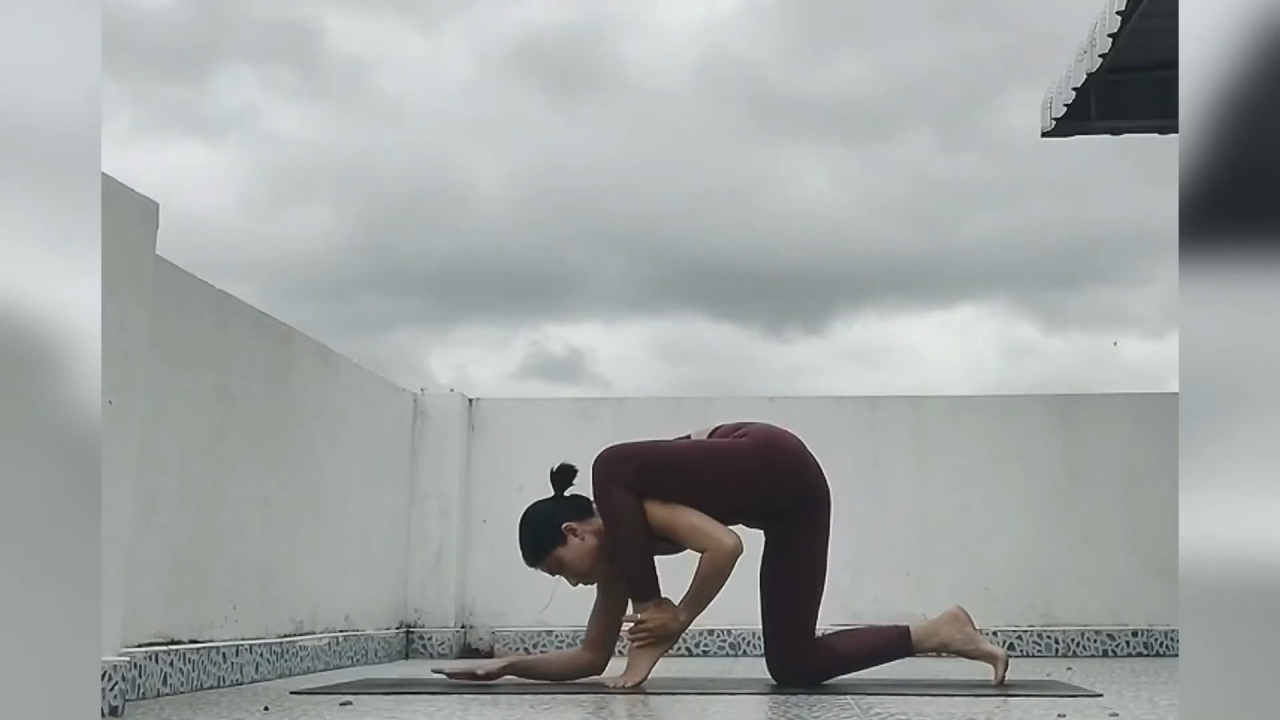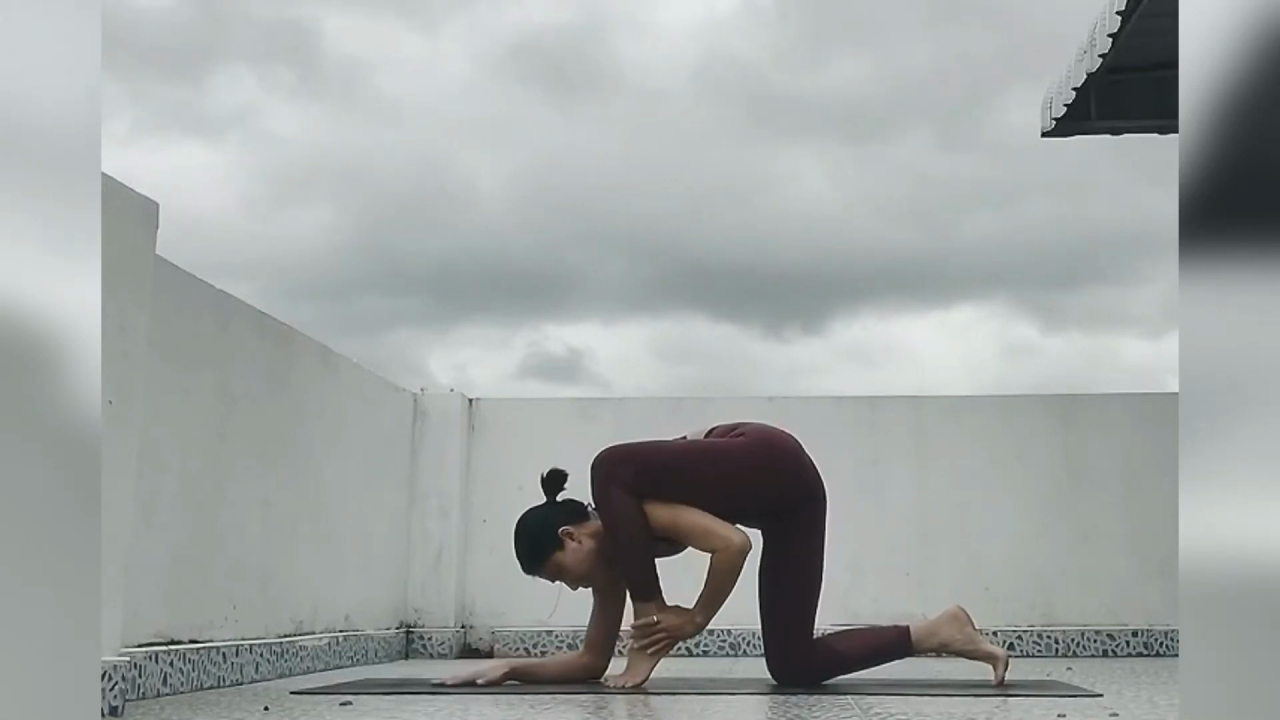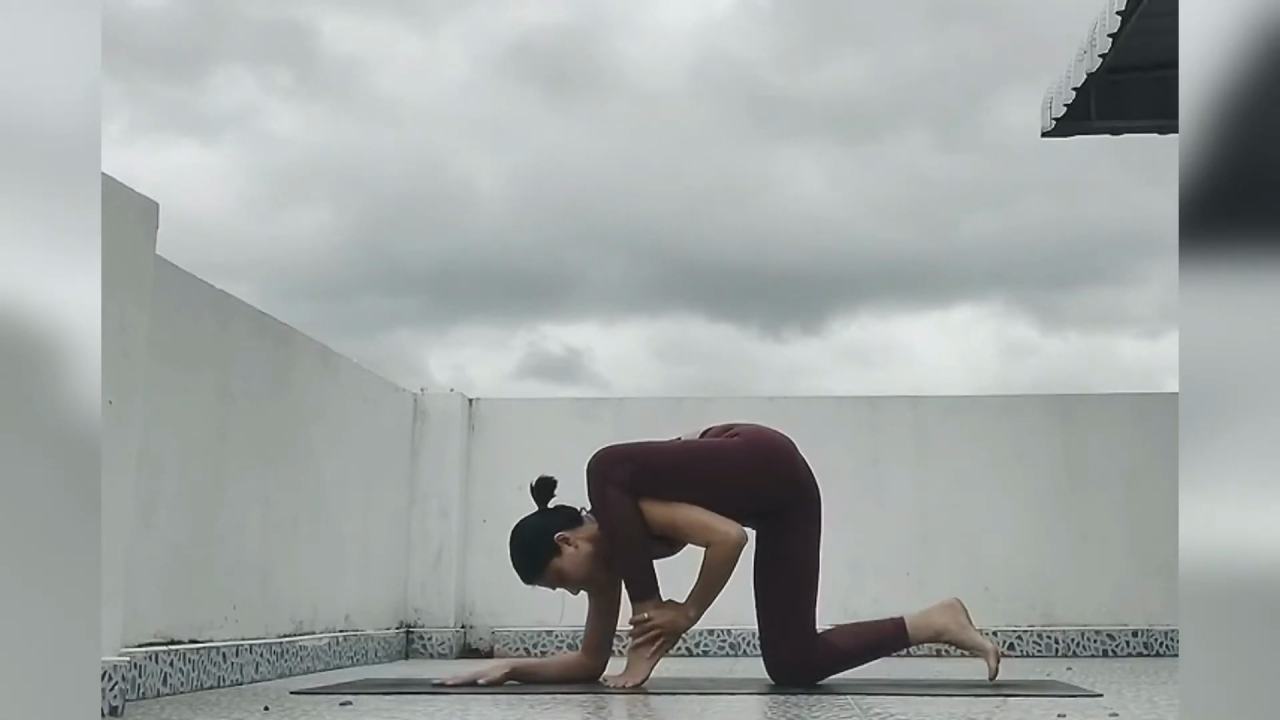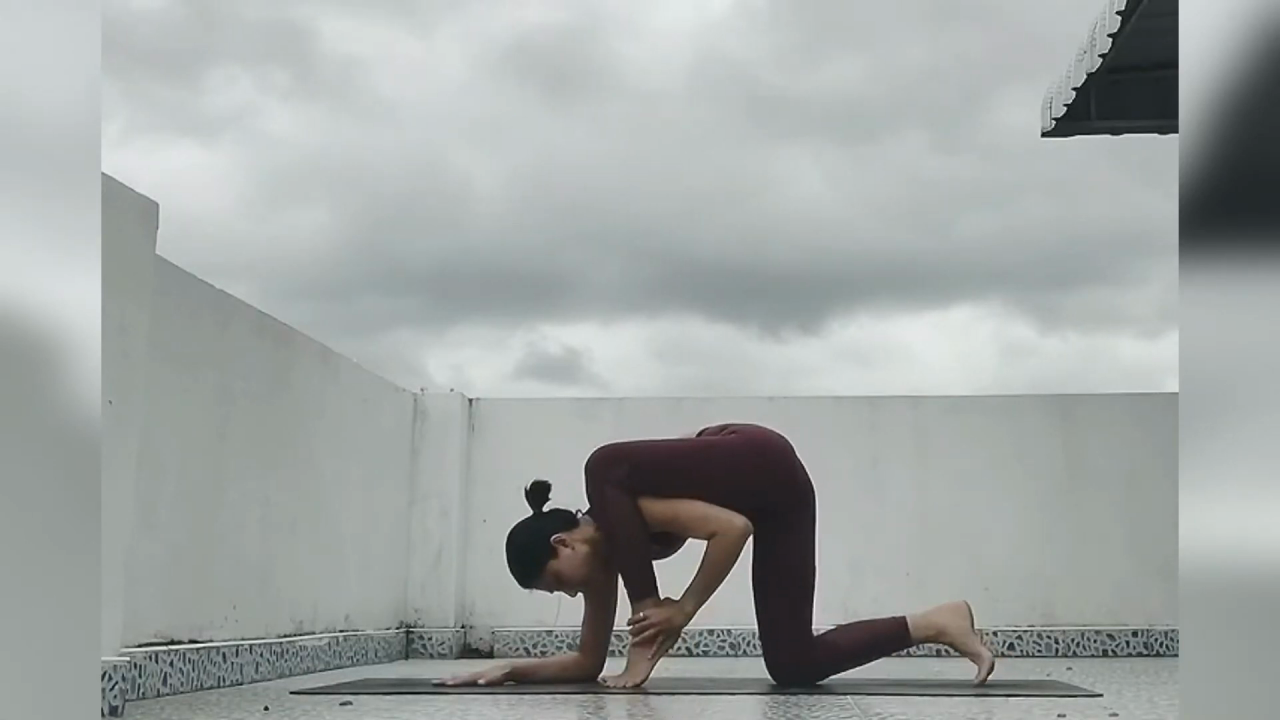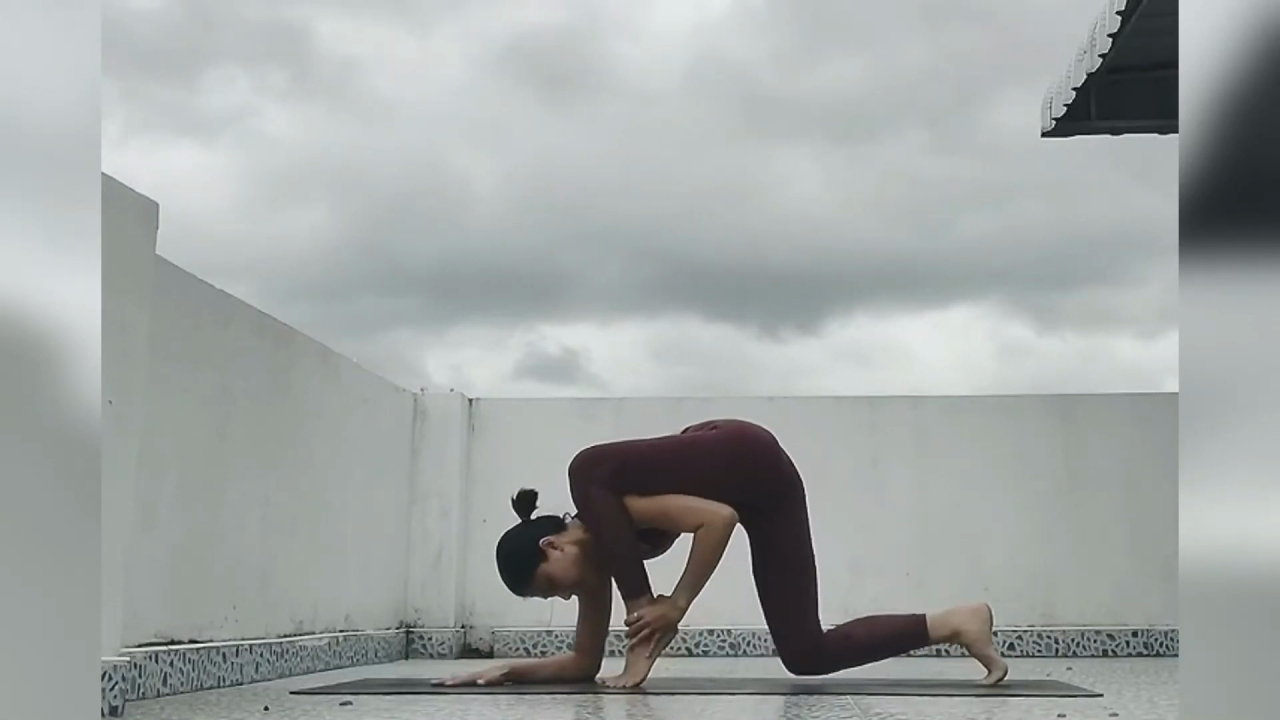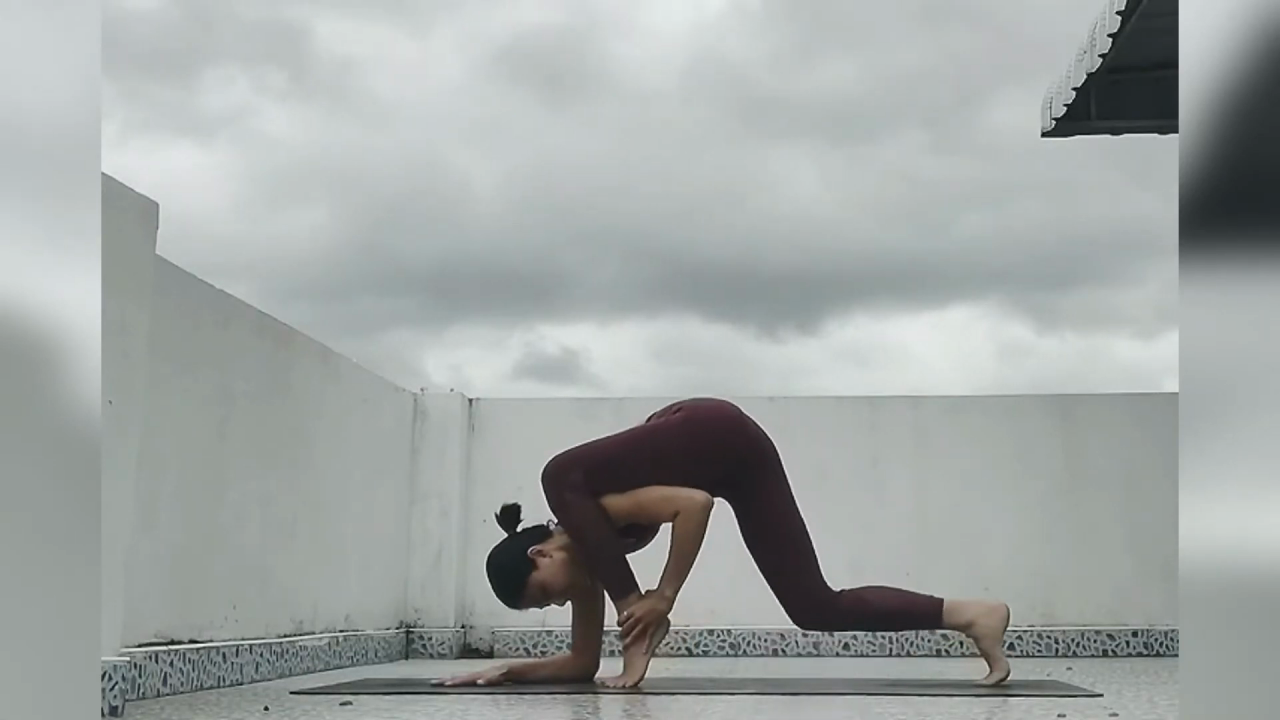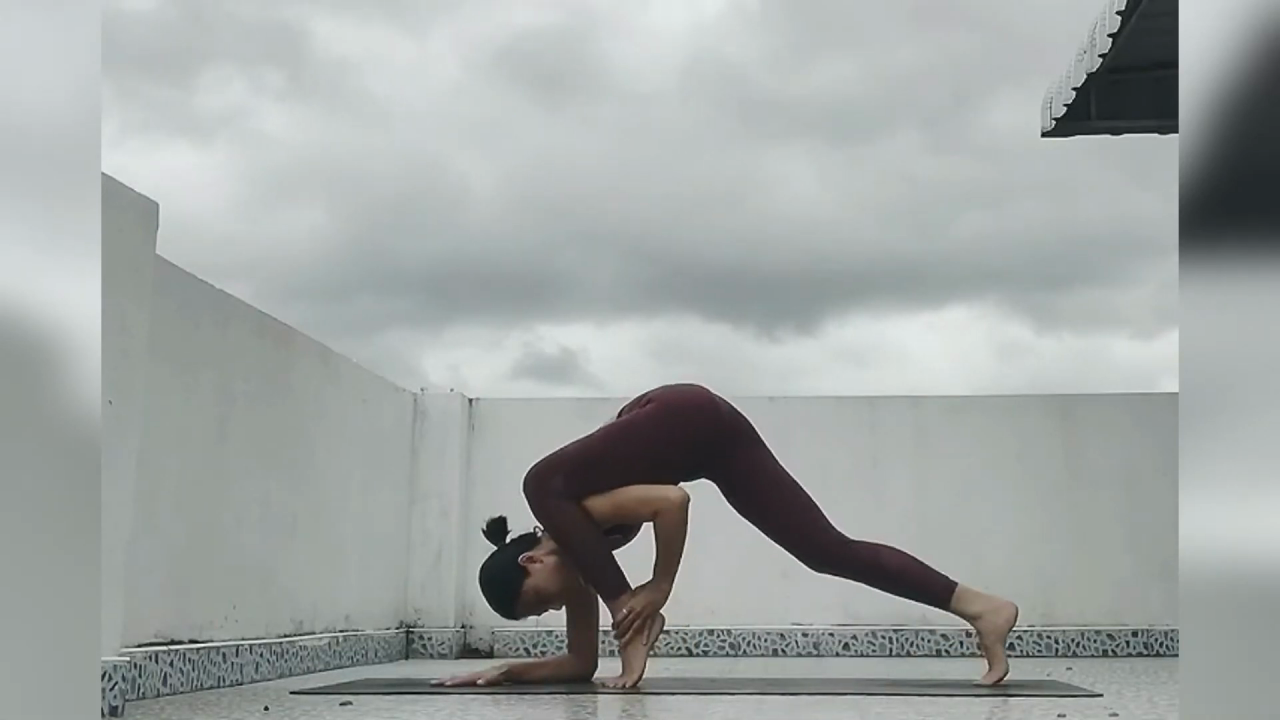
dt=0.3s
person 1, frame 1
left shoulder: (625, 502)
right shoulder: (616, 549)
left elbow: (725, 546)
right elbow: (591, 657)
left wrist: (678, 619)
right wrist: (508, 664)
left hip: (781, 466)
right hip: (793, 498)
left knee: (611, 467)
right knee: (795, 665)
left ankle: (649, 631)
right ankle: (939, 633)
person 1, frame 2
left shoulder: (619, 490)
right shoulder: (611, 552)
left elbow: (733, 545)
right elbow: (591, 661)
left wrist: (695, 620)
right wrist: (510, 668)
left hip: (776, 465)
right hip: (785, 497)
left knee: (610, 468)
right knee: (794, 665)
right ankle: (940, 632)
person 1, frame 3
left shoulder: (616, 496)
right shoulder: (605, 553)
left elbow: (729, 537)
right elbow: (589, 662)
left wrist: (686, 614)
right wrist: (511, 668)
left hip: (772, 467)
right hip: (778, 498)
right knee: (794, 665)
right ankle: (935, 623)
person 1, frame 4
left shoulder: (611, 497)
right shoulder: (601, 555)
left elbow: (733, 528)
right elbow: (586, 662)
left wrist: (684, 609)
right wrist: (511, 669)
left hip: (769, 468)
right hip: (767, 495)
right knee: (794, 666)
right ankle: (936, 623)
person 1, frame 5
left shoulder: (595, 483)
right shoulder: (594, 554)
left elbow: (720, 518)
right elbow: (584, 663)
left wrist: (677, 604)
right wrist: (509, 671)
left hip: (756, 464)
right hip: (746, 486)
right knee: (806, 654)
right ankle: (954, 624)
person 1, frame 6
left shoulder: (569, 489)
right shoulder: (582, 550)
left elbow: (695, 504)
right elbow: (583, 662)
left wrist: (663, 598)
right wrist: (509, 669)
left hip: (724, 436)
right hip: (721, 457)
right knee: (813, 607)
right ankle: (970, 614)
person 1, frame 7
left shoulder: (550, 492)
right shoulder: (572, 550)
left elbow: (671, 502)
right elbow: (581, 663)
left wrist: (658, 592)
right wrist: (509, 671)
left hip: (697, 422)
right hip: (704, 442)
right knee: (827, 551)
right ankle: (978, 607)
